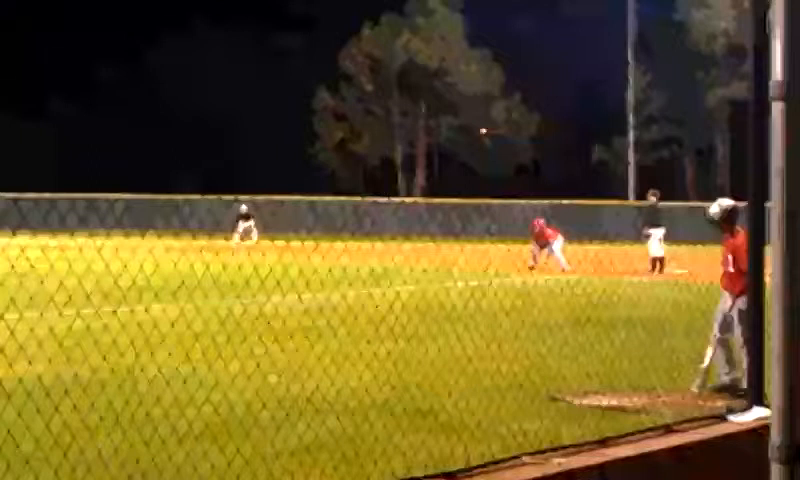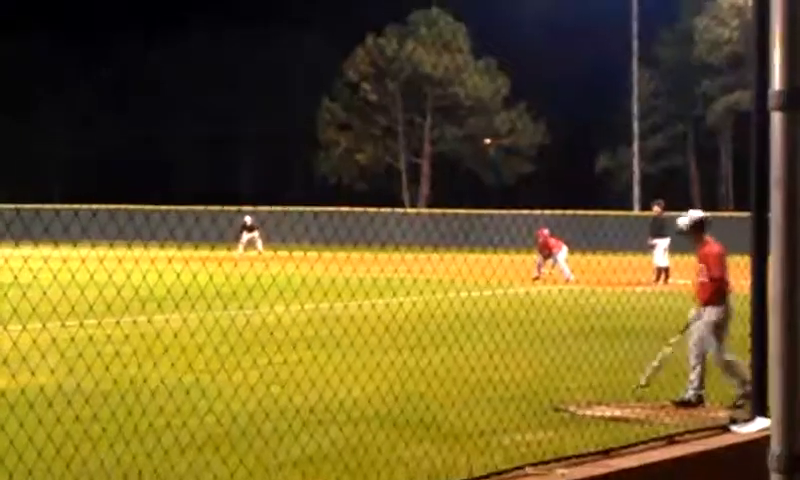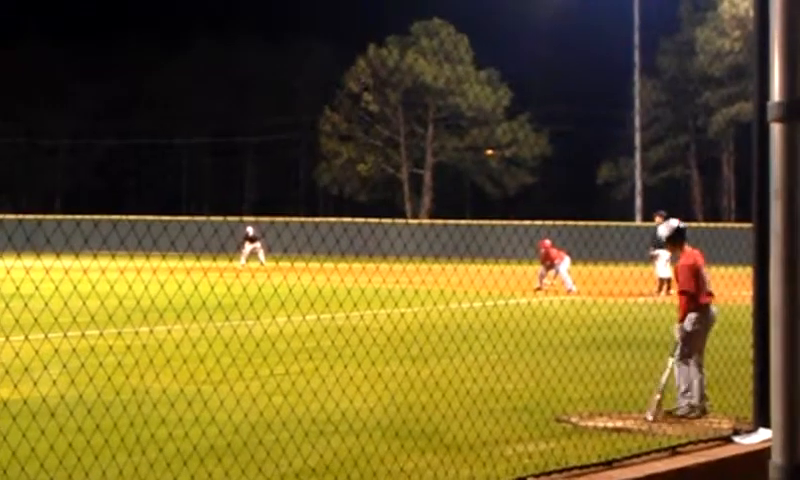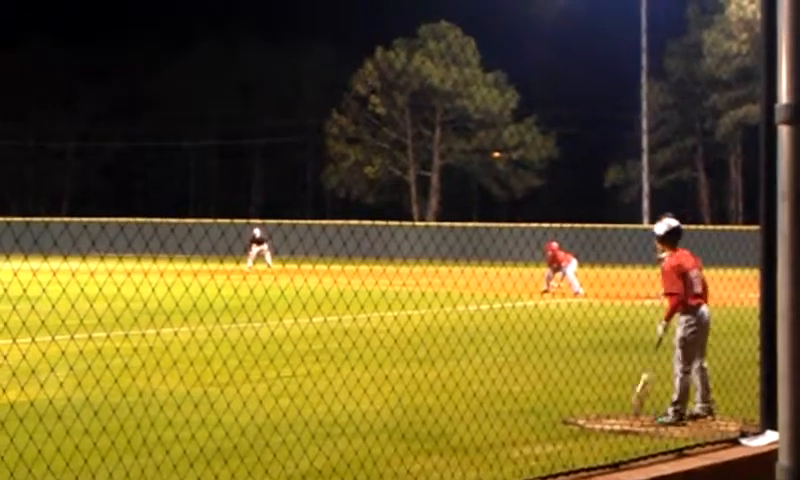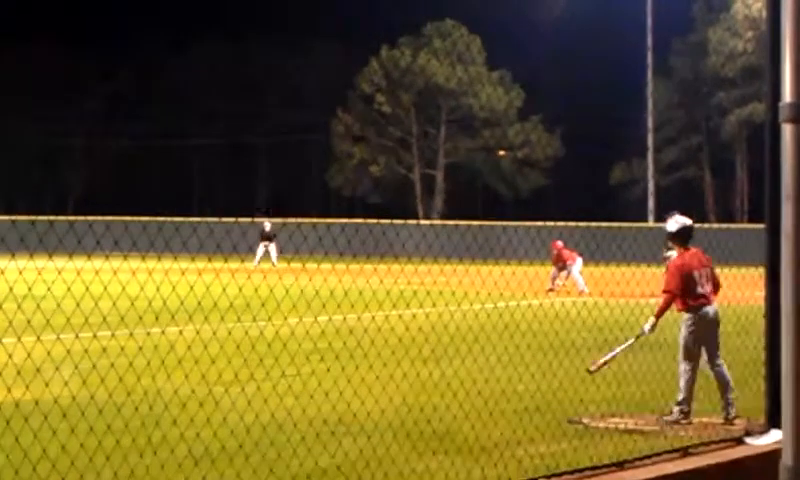
dt=0.4s
person 1, frame 1
left shoulder: (741, 241)
right shoulder: (728, 238)
left elbow: (748, 274)
left wrist: (734, 297)
left hip: (741, 298)
right hip: (728, 295)
left knee: (744, 342)
right knee: (719, 335)
left ankle: (749, 384)
right ankle: (728, 378)
person 1, frame 2
left shoulder: (712, 250)
right shoulder: (703, 249)
left elbow: (716, 283)
left wrist: (699, 307)
right wrist: (700, 306)
left hip: (716, 308)
right hip: (707, 307)
left knee: (718, 353)
right knee: (696, 349)
left ankle: (745, 389)
right ankle: (695, 394)
person 1, frame 3
left shoulder: (684, 262)
right shoulder: (695, 254)
left elbow: (687, 295)
left wrist: (680, 322)
left hip: (697, 313)
right hip: (705, 311)
left knee: (682, 358)
right knee: (695, 359)
left ankle: (687, 404)
right ankle: (696, 404)
person 1, frame 4
left shoulder: (671, 264)
right shoulder: (690, 257)
left elbow: (677, 297)
right elbow: (704, 286)
left wrist: (665, 321)
left hip: (689, 316)
right hip: (703, 312)
left knee: (683, 366)
right knee: (698, 362)
left ankle: (677, 413)
right ankle: (704, 406)
person 1, frame 5
left shoulder: (677, 263)
right shoulder: (703, 256)
left elbow: (671, 295)
right elbow: (716, 285)
left wrist: (655, 318)
left hip: (694, 315)
right hip: (711, 310)
left knee: (688, 365)
right knee: (716, 360)
left ankle: (682, 411)
right ankle: (729, 408)
